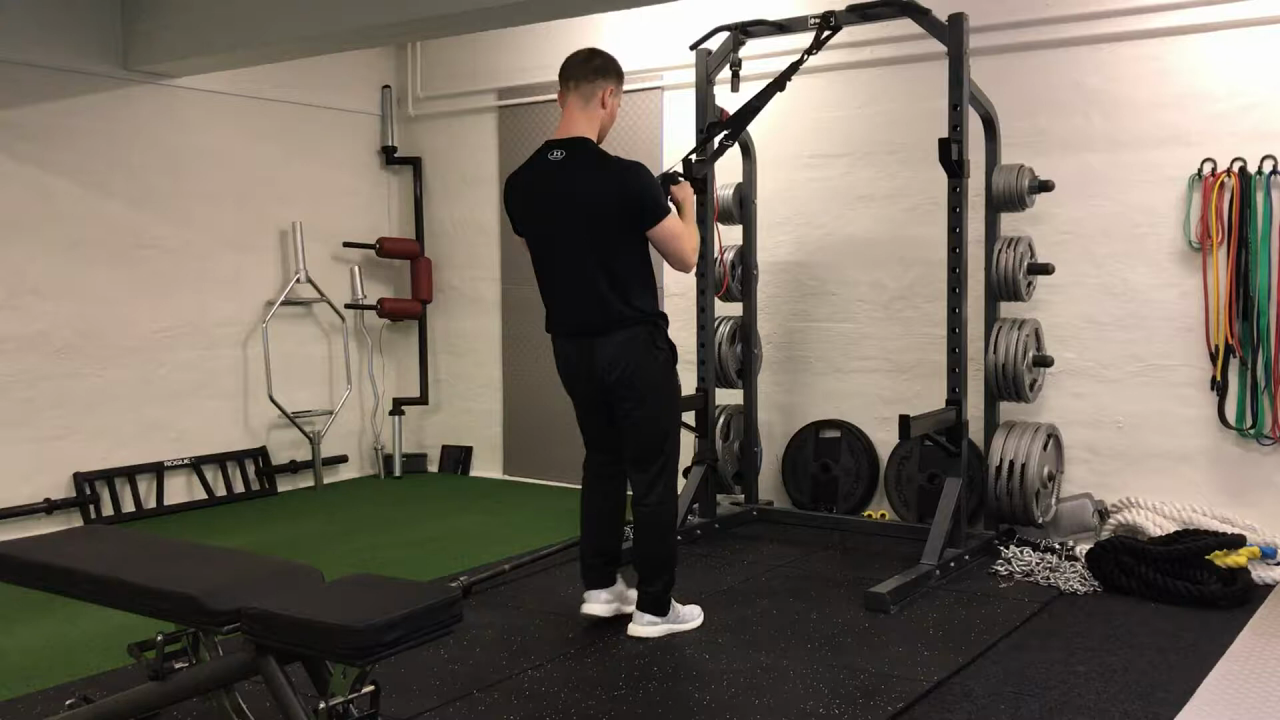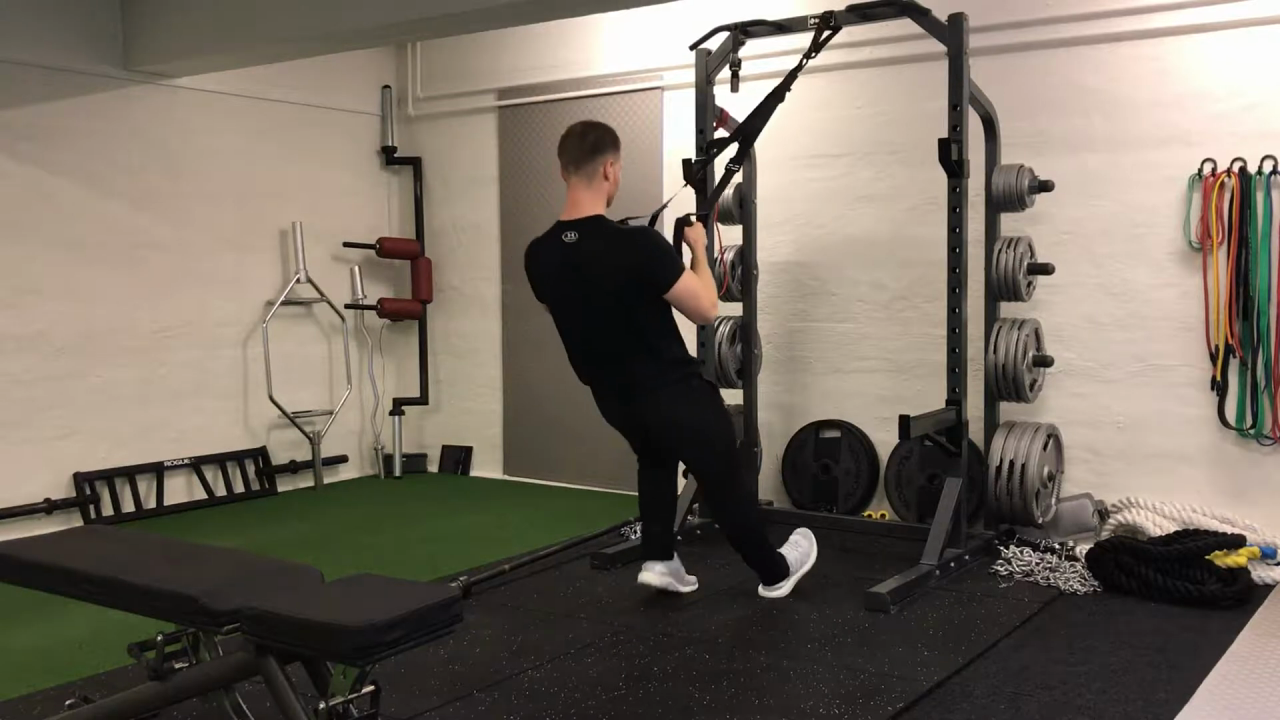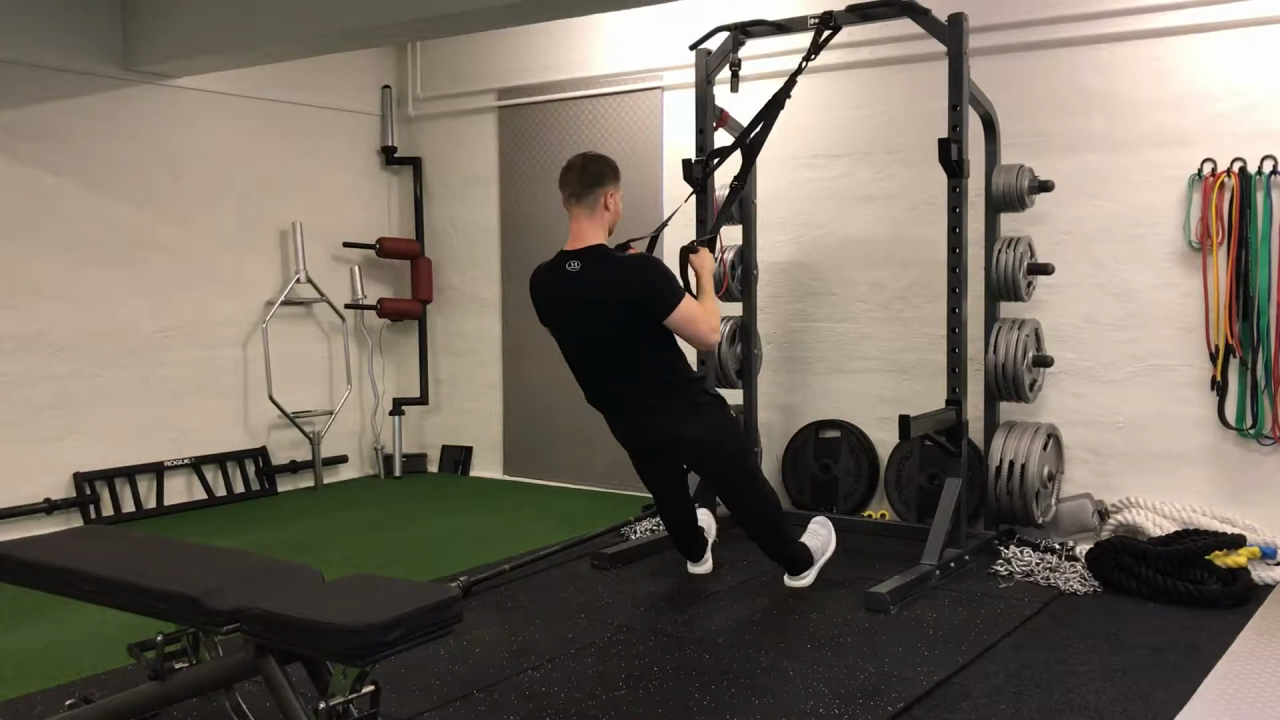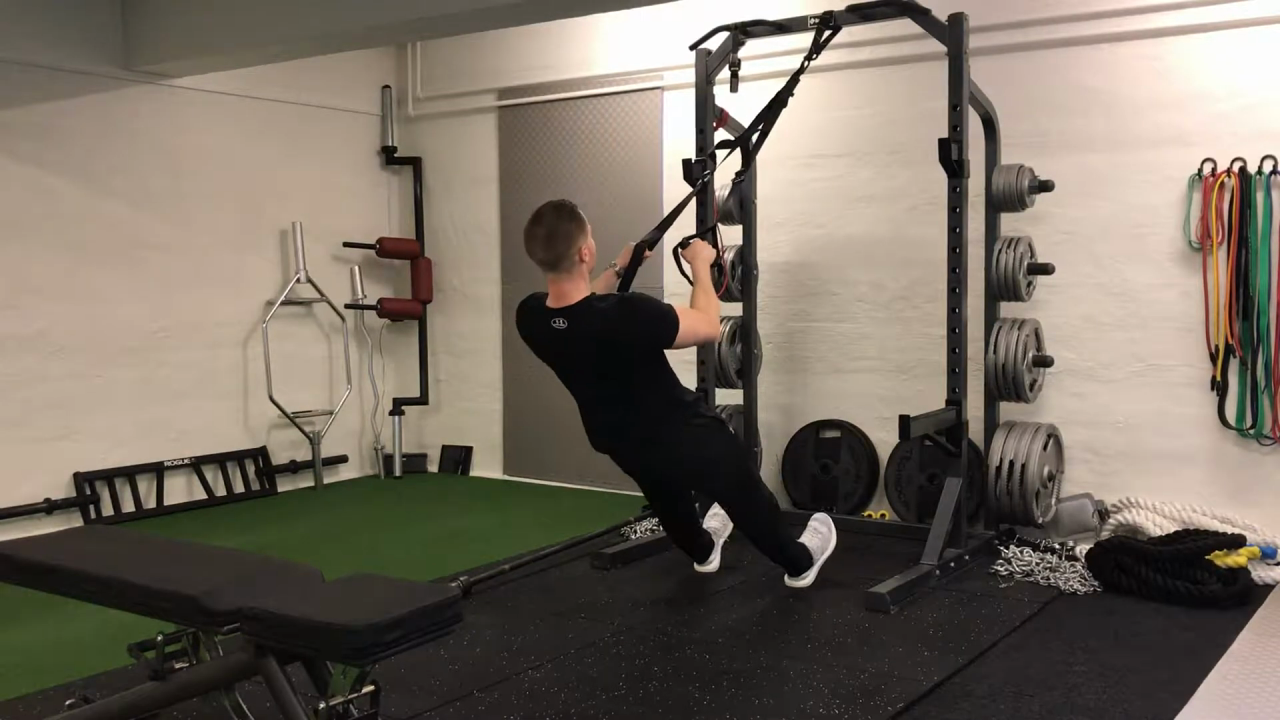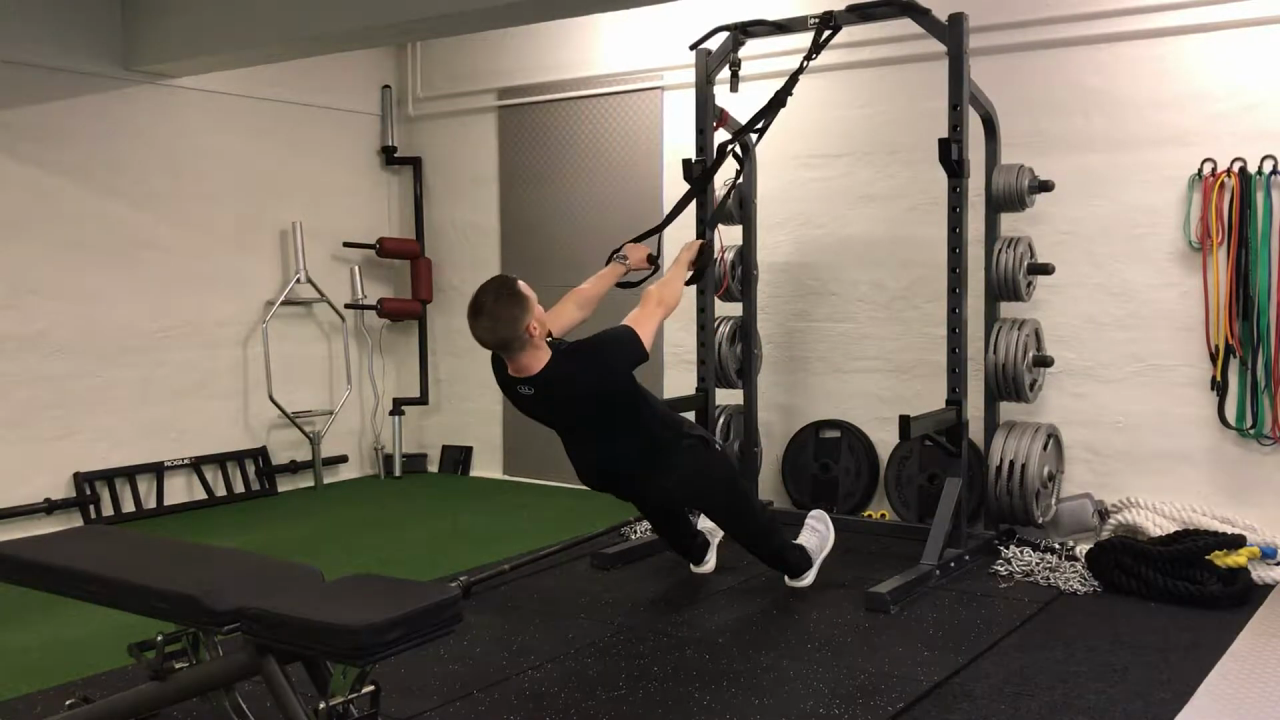
dt=1s
person 1, frame 1
left shoulder: (521, 184)
right shoulder: (624, 177)
right elbow: (685, 257)
right wrist: (685, 205)
left hip: (572, 347)
right hip: (632, 346)
left knee: (603, 464)
right knee: (653, 476)
left ankle: (600, 586)
right ankle: (654, 607)
person 1, frame 2
left shoulder: (540, 257)
right shoulder: (637, 245)
right elbow: (705, 310)
right wrist: (699, 250)
left hip: (614, 400)
right hip: (672, 394)
left knee: (656, 458)
right knee: (725, 484)
left ankle: (659, 560)
right ankle: (775, 572)
person 1, frame 3
left shoulder: (544, 284)
right shoulder: (638, 273)
right elbow: (708, 335)
right wrist: (705, 274)
left hip: (627, 421)
right hip: (685, 412)
left knee: (665, 482)
right knee: (743, 488)
left ankle: (695, 551)
right ankle: (799, 561)
person 1, frame 4
left shoulder: (530, 319)
right shoulder: (629, 316)
right elbow: (708, 327)
left wrist: (617, 270)
right wrist: (700, 265)
left hip: (622, 444)
right hip: (685, 438)
left knee: (668, 483)
right knee: (744, 495)
left ankle: (702, 549)
right ankle: (800, 562)
person 1, frame 5
left shoulder: (504, 369)
right shoulder: (592, 366)
left elbow: (575, 306)
right elbow: (655, 304)
left wrist: (623, 263)
right wrist: (685, 256)
left hip: (610, 472)
right hip: (675, 463)
right knee: (734, 507)
left ankle: (698, 550)
right ankle: (798, 563)
